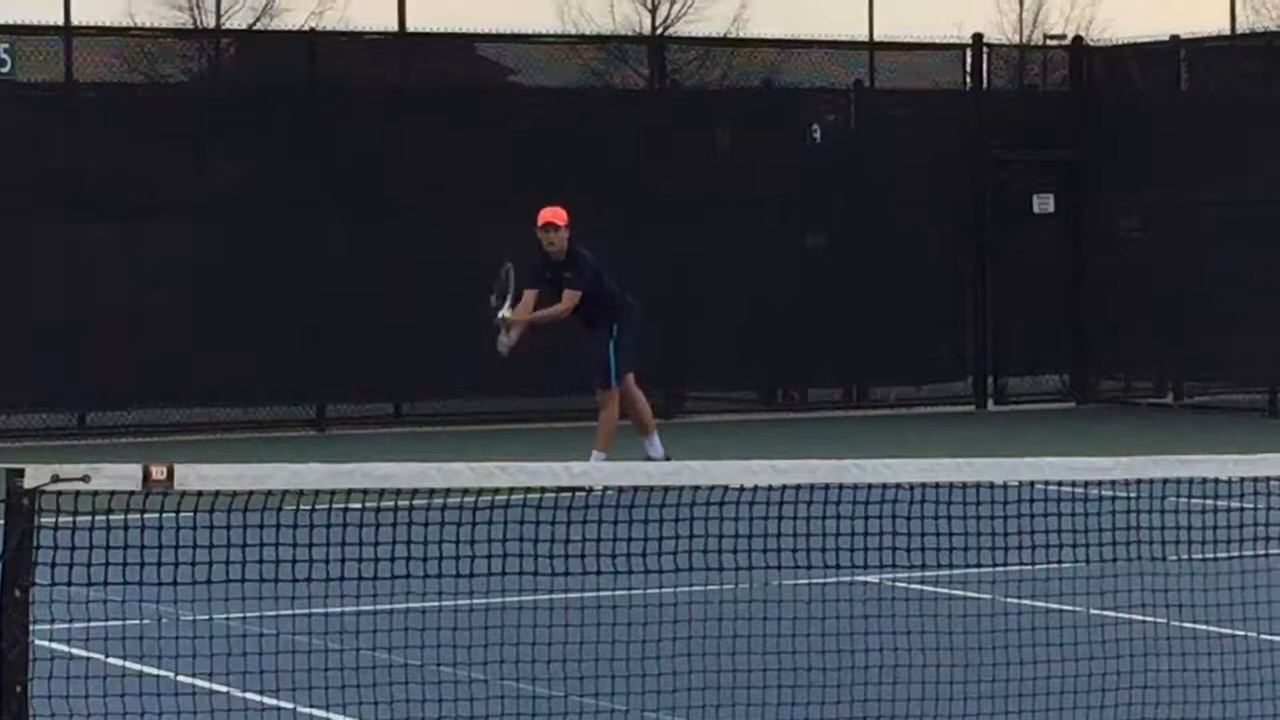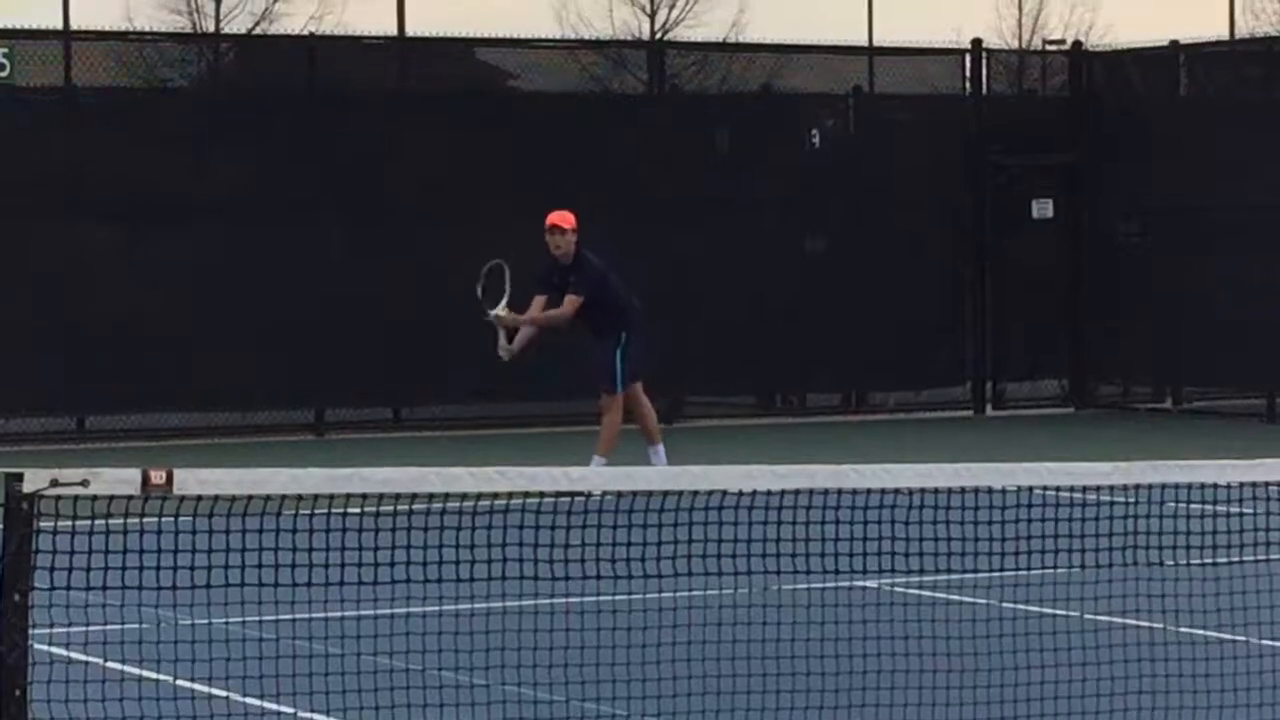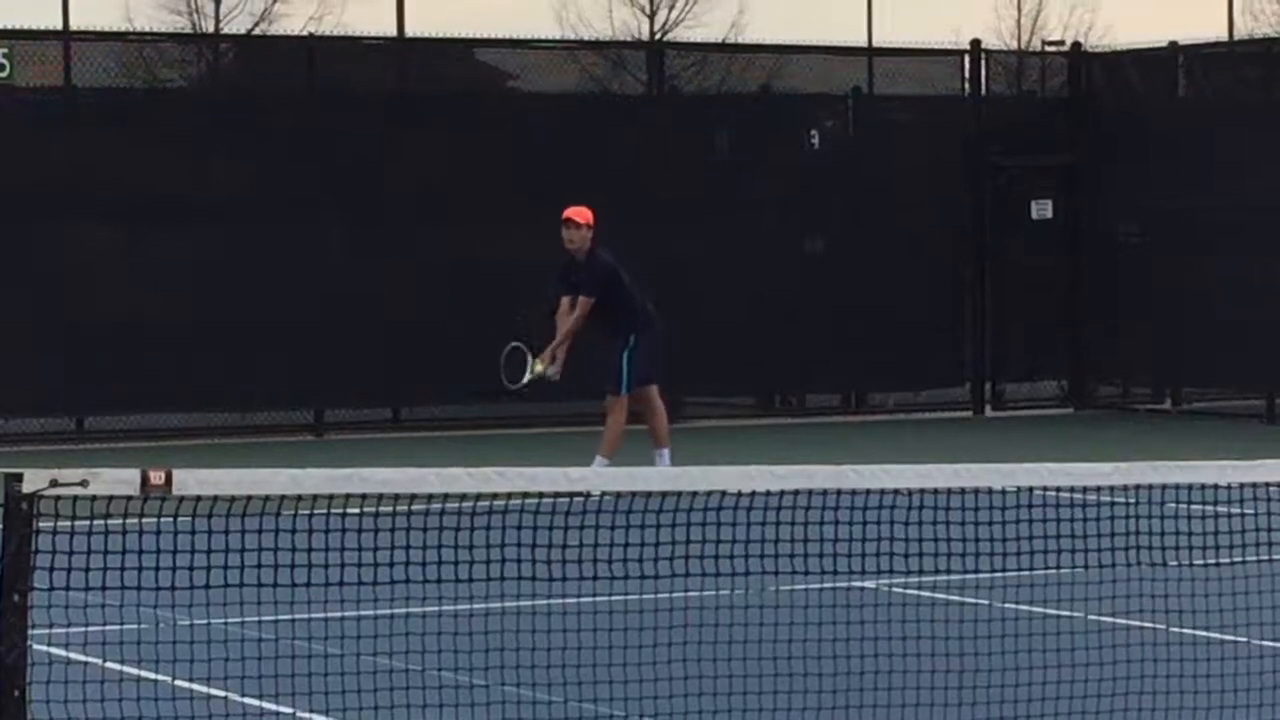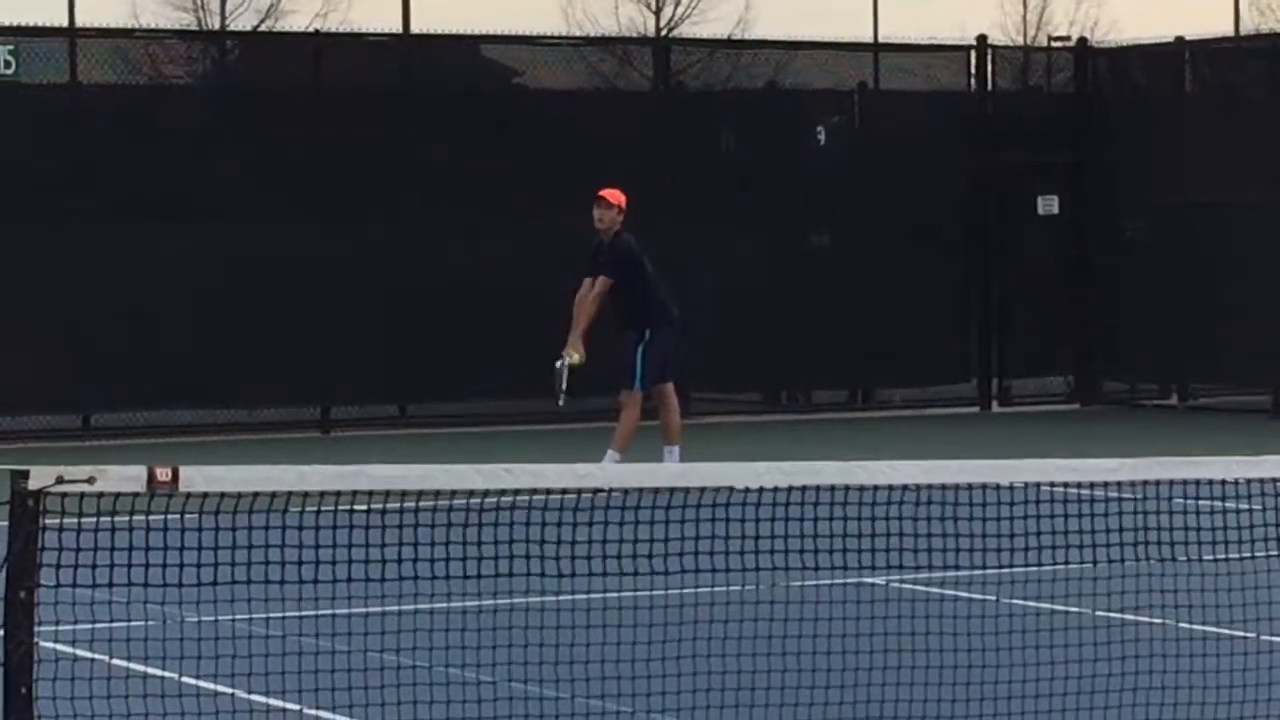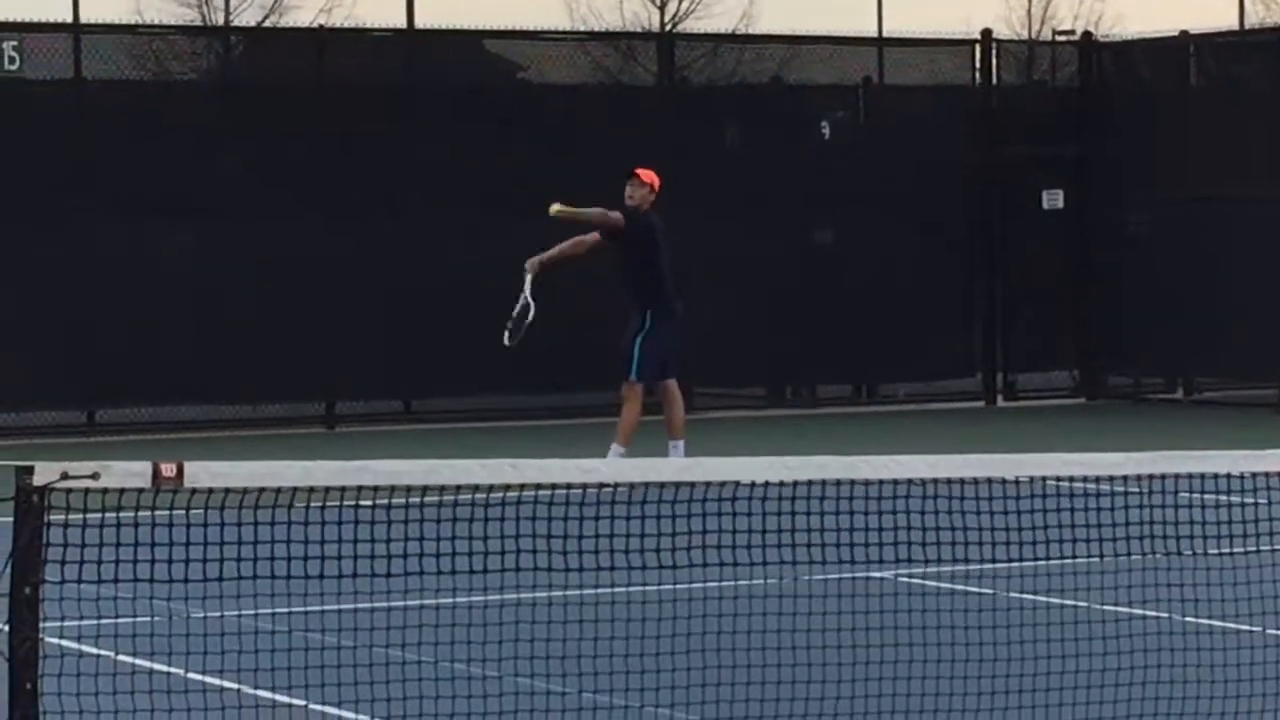
dt=0.2s
person 1, frame 1
left shoulder: (581, 260)
right shoulder: (541, 265)
left elbow: (565, 308)
right elbow: (526, 305)
left wrist: (522, 319)
right wrist: (511, 336)
left hip: (617, 320)
right hip: (600, 323)
left knee: (607, 394)
right knee: (626, 387)
left ankle: (596, 464)
right ankle: (656, 453)
person 1, frame 2
left shoulder: (587, 266)
right shoulder: (552, 271)
left elbow: (565, 313)
right elbow: (535, 313)
left wrist: (517, 320)
right wrist: (514, 346)
left hip: (623, 328)
right hip: (608, 330)
left knee: (611, 400)
right knee: (634, 393)
left ankle: (596, 469)
right ankle: (659, 462)
person 1, frame 3
left shoulder: (600, 264)
right shoulder: (569, 268)
left elbow: (579, 316)
right elbow: (564, 313)
left wrist: (552, 349)
right wrist: (559, 357)
left hip: (637, 331)
right hip: (625, 332)
left knee: (616, 402)
right knee: (648, 396)
left ankle: (598, 470)
right ankle: (664, 465)
person 1, frame 4
left shoulder: (622, 248)
right shoulder: (600, 249)
left elbow: (596, 295)
right elbow: (583, 294)
left wrist: (577, 336)
right wrist: (573, 338)
left hip: (652, 325)
right hip: (646, 324)
left knee: (630, 397)
right knee: (664, 392)
left ankle: (609, 466)
right ankle: (672, 462)
person 1, frame 5
left shoulder: (646, 222)
right shoulder: (623, 224)
left elbow: (606, 216)
right elbow: (584, 242)
left wrist: (568, 212)
right wrist: (544, 258)
left hip: (654, 315)
right hip: (659, 314)
left knee: (632, 391)
right knee: (667, 386)
left ankle: (612, 463)
right ankle: (677, 458)
